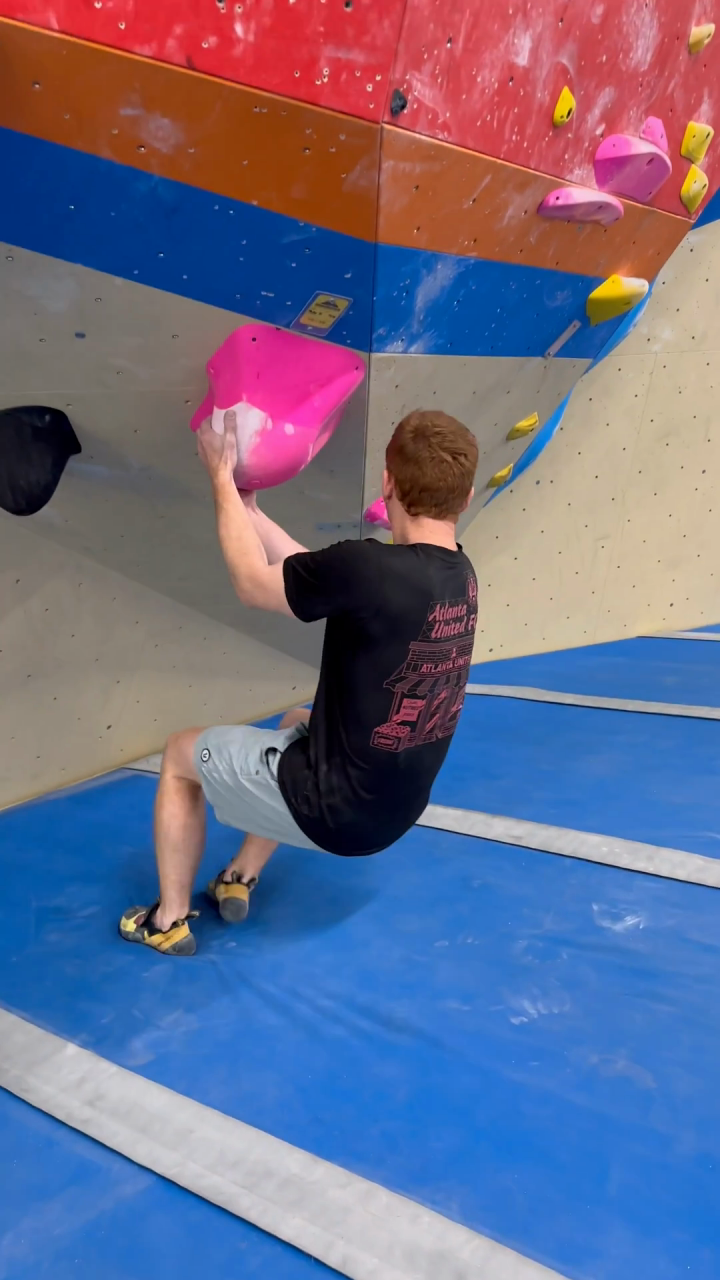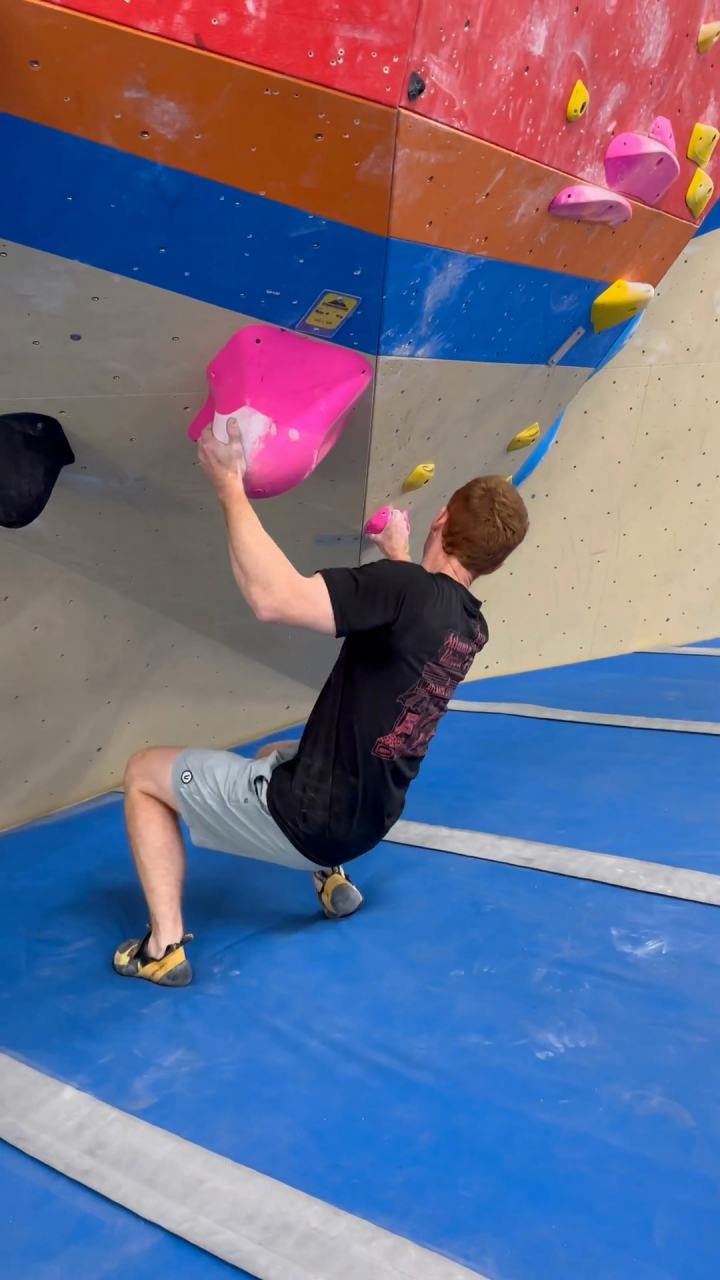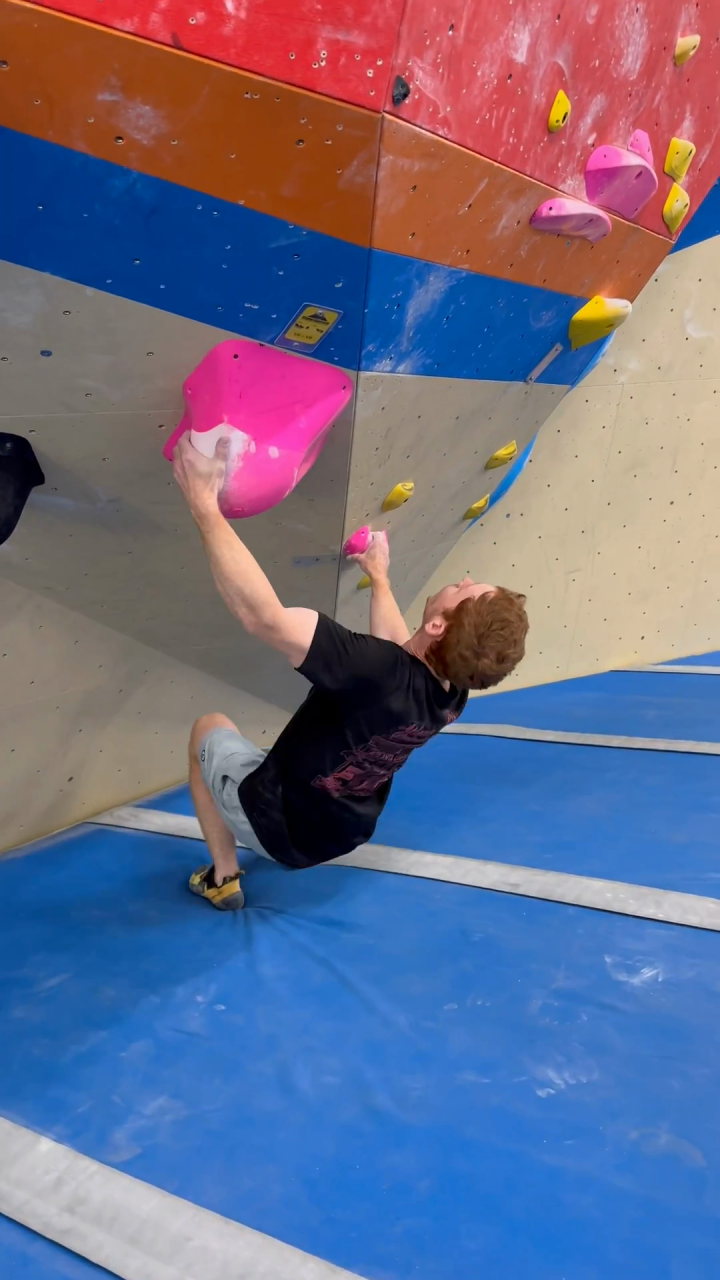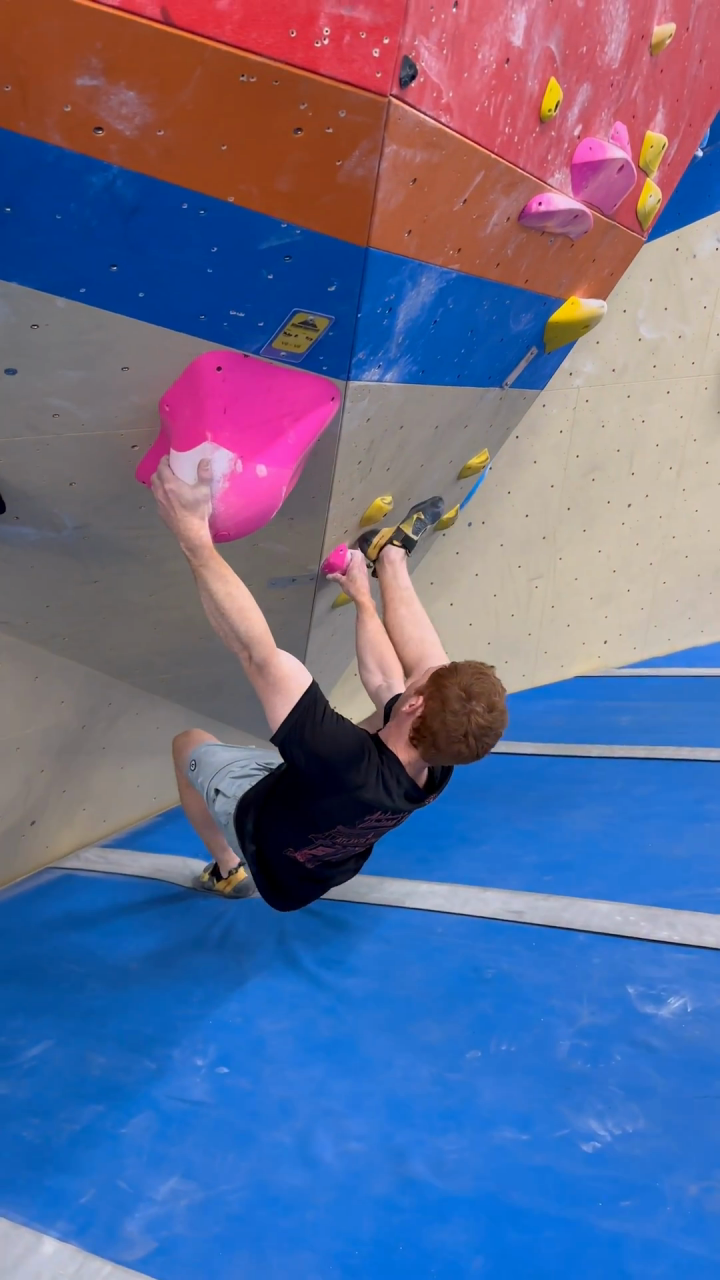
dt=1s
person 1, frame 1
left shoulder: (367, 568)
right shoulder: (461, 576)
left elbow: (253, 584)
left wrist: (221, 475)
right wrist: (250, 513)
left hip: (332, 812)
right hip: (393, 813)
left knee: (182, 750)
right knee: (304, 726)
left ankle: (170, 918)
right ankle: (239, 880)
person 1, frame 2
left shoulder: (403, 591)
right shoulder: (472, 628)
left elbow: (273, 599)
left wrist: (230, 487)
right wrist: (398, 558)
left hip: (309, 821)
right hip: (364, 822)
left knee: (145, 772)
right knee: (280, 754)
left ankle: (165, 947)
right ankle: (333, 880)
person 1, frame 3
left shoulder: (373, 670)
right shoulder: (453, 696)
left elbow: (262, 614)
left wrist: (204, 505)
right wrist: (378, 577)
left hip: (275, 822)
right hip: (341, 832)
left knee: (210, 727)
left ankle: (223, 879)
person 1, frame 4
left shoulder: (341, 756)
right shoulder: (436, 772)
left elbow: (258, 653)
right elbow: (383, 680)
left wrist: (193, 537)
right wrist: (362, 598)
left hip: (262, 825)
left knee: (188, 744)
left ankle: (228, 872)
right ankle: (391, 555)
